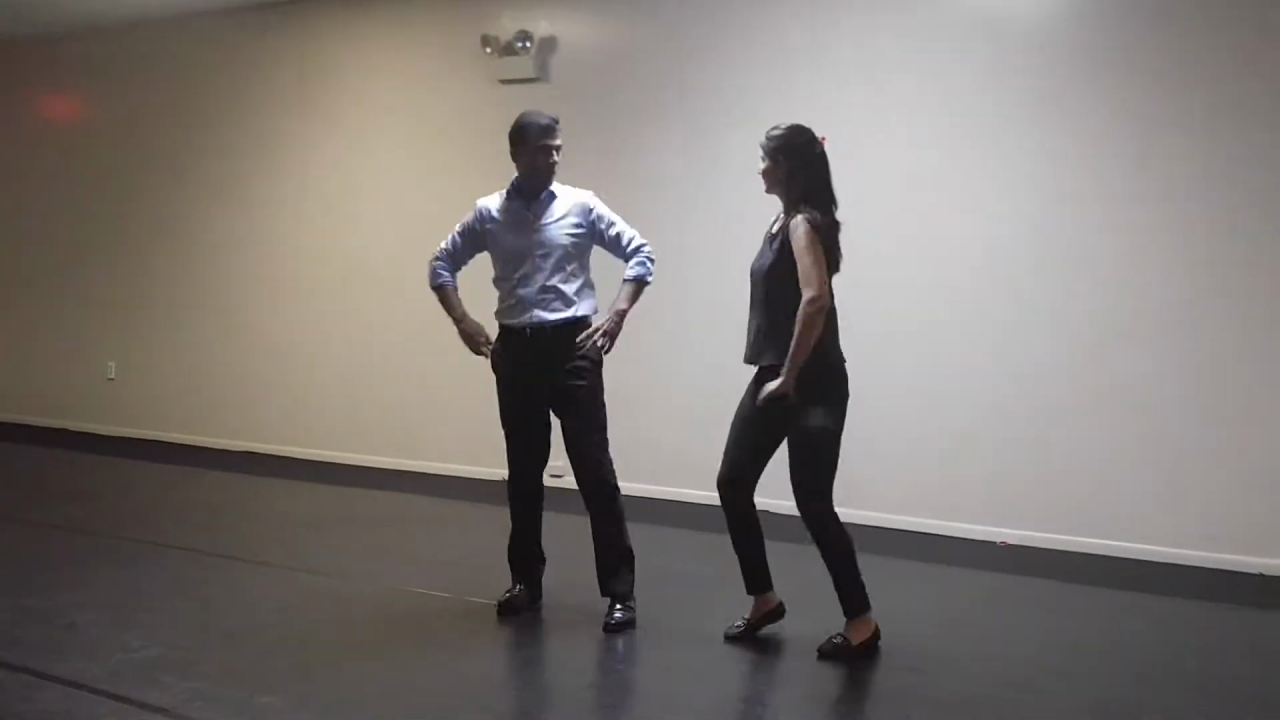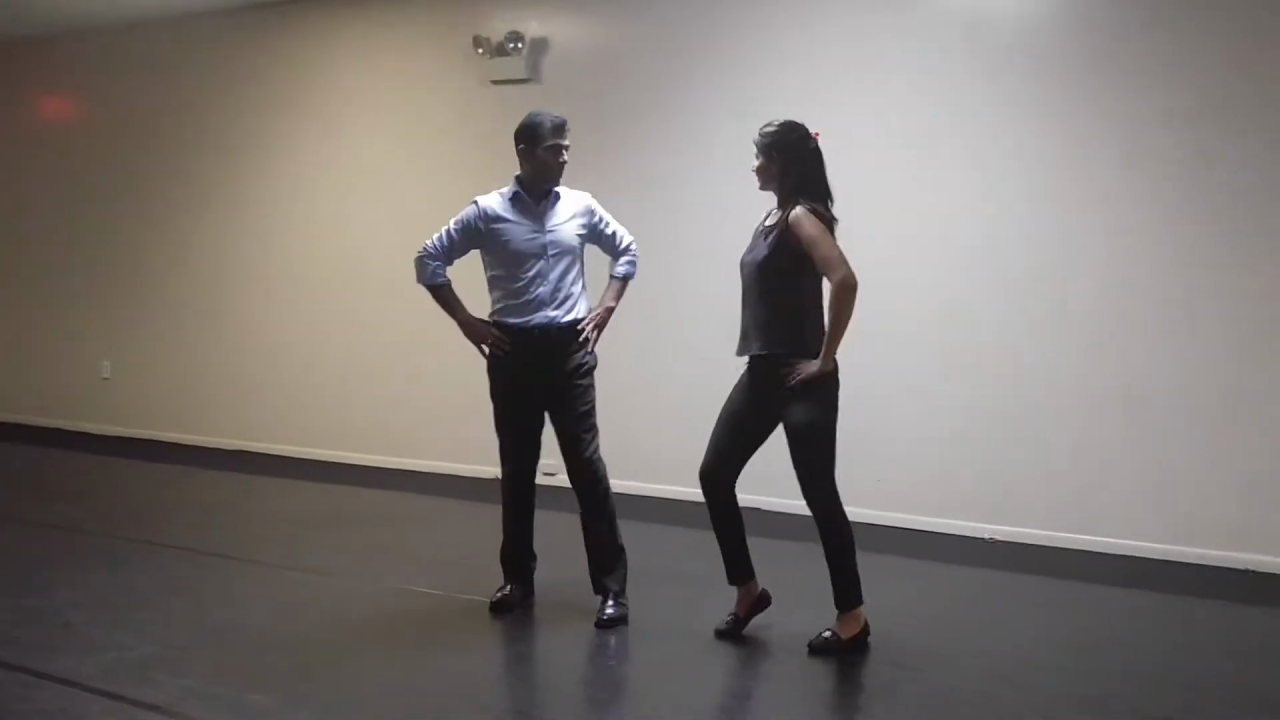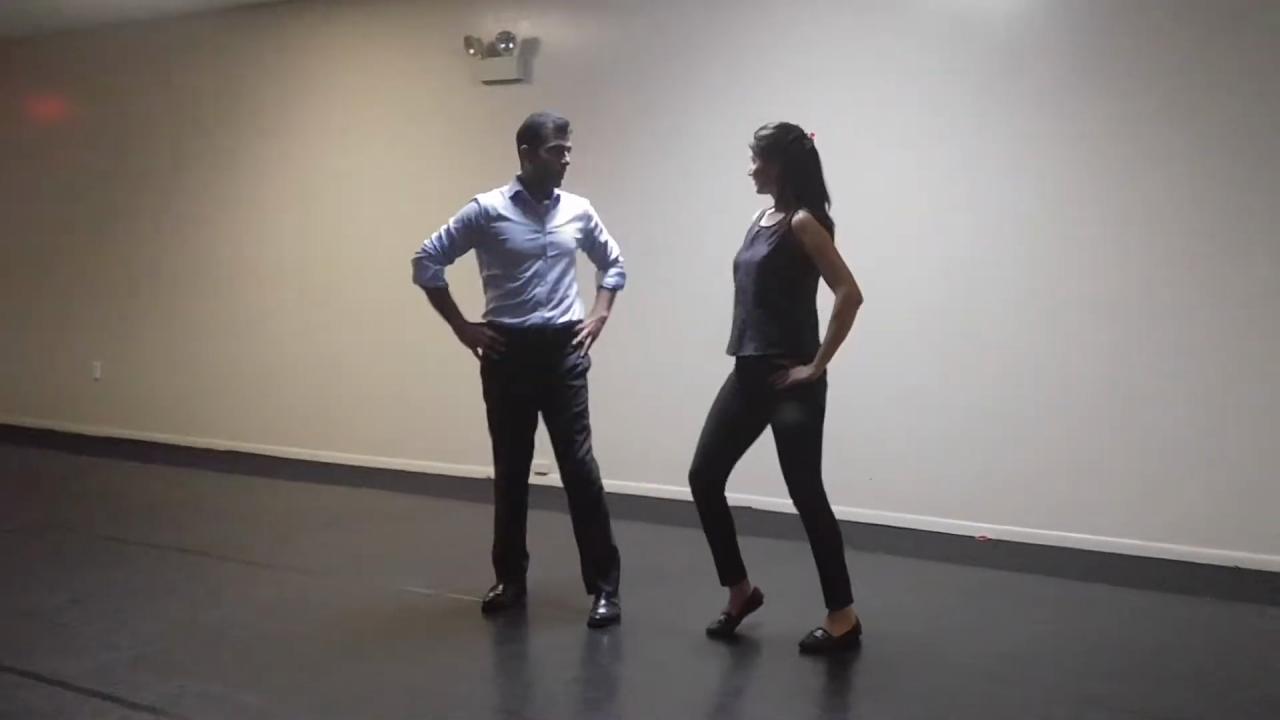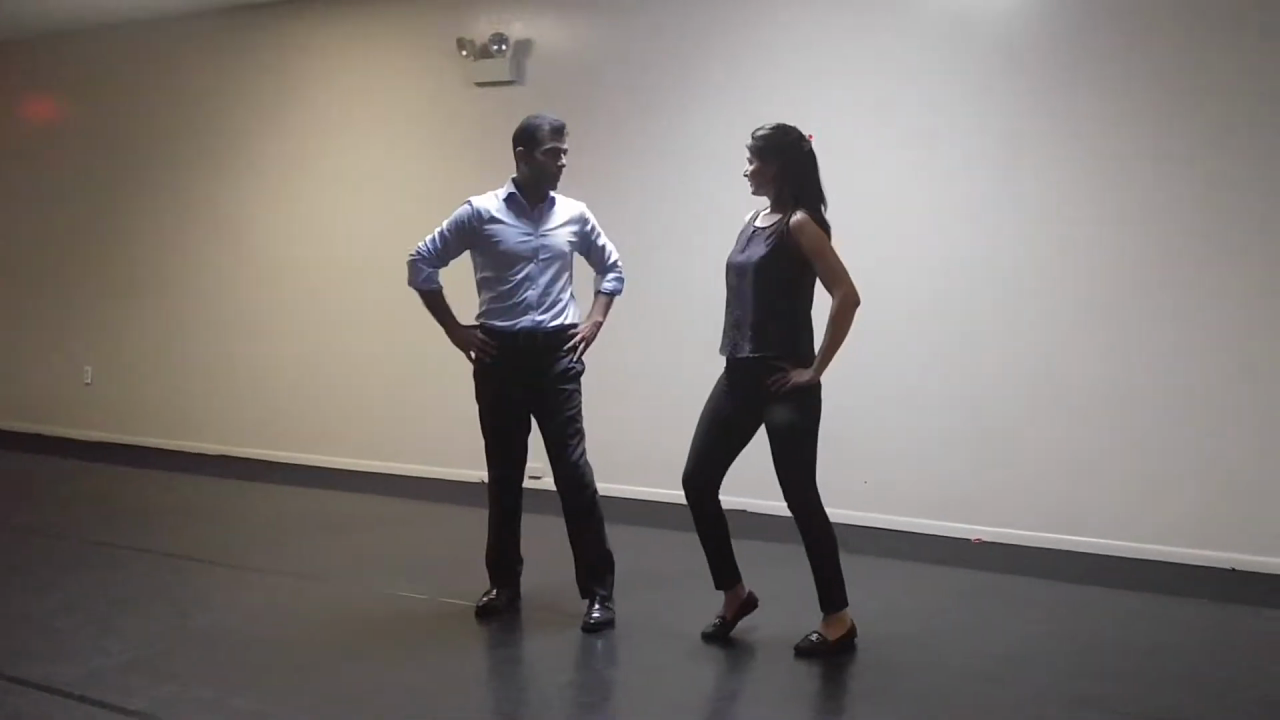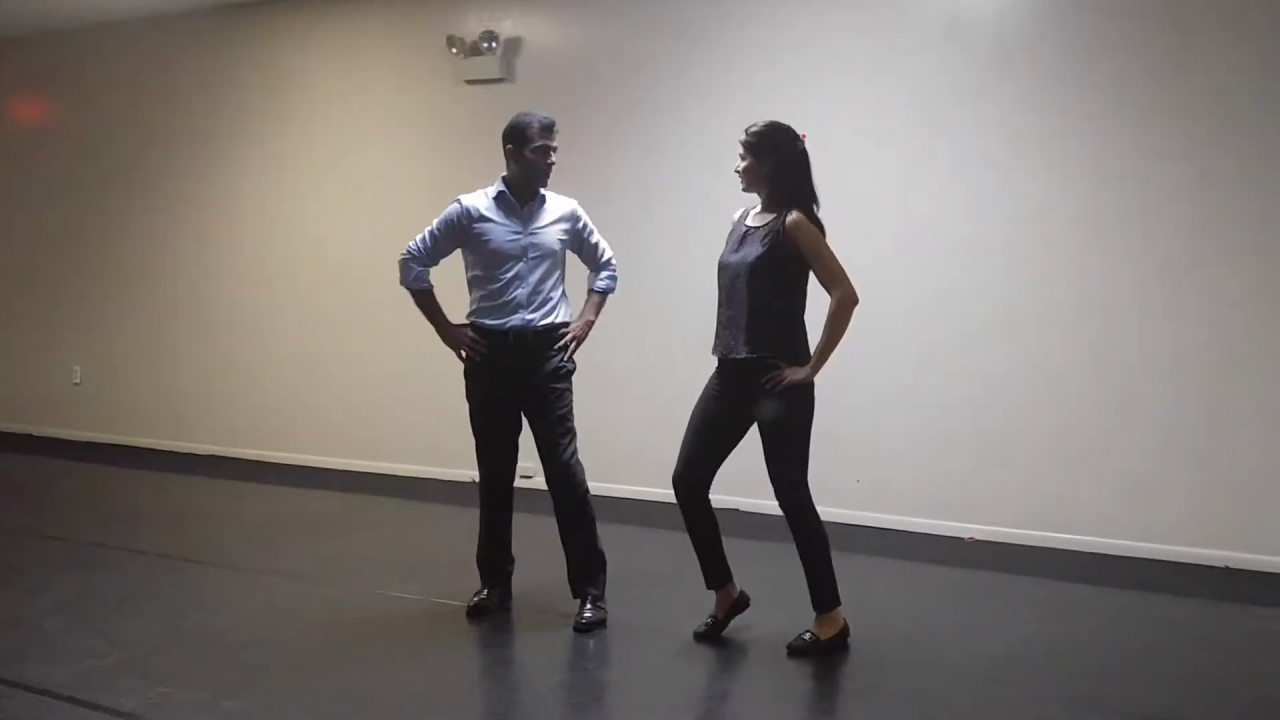
dt=0.2s
person 1, frame 1
left shoulder: (804, 224)
right shoulder: (781, 222)
left elbow: (816, 300)
left wrist: (790, 375)
right wrist: (776, 375)
left hip: (812, 385)
right hip: (774, 379)
left knee: (812, 505)
right knee: (732, 484)
left ankle: (861, 621)
right ankle: (764, 600)
person 1, frame 2
left shoulder: (801, 217)
right shoulder: (771, 218)
left elbow: (844, 281)
left wrist: (825, 359)
right wrist: (763, 360)
left hip: (801, 376)
right hip: (762, 371)
left knee: (818, 493)
right knee: (714, 476)
left ankle: (852, 616)
right ankle: (748, 590)
person 1, frame 3
left shoulder: (802, 223)
right shoulder: (761, 221)
left elbow: (849, 293)
left wrist: (818, 365)
right wrist: (747, 359)
left hip: (790, 379)
right hip: (748, 373)
left knee: (806, 494)
right knee: (704, 478)
left ankle: (843, 615)
right ankle: (740, 590)
person 1, frame 4
left shoulder: (800, 224)
right shoulder: (753, 222)
left elbow: (847, 296)
left wrist: (817, 368)
right wrist: (738, 359)
left hip: (785, 380)
right hip: (739, 376)
left knee: (800, 497)
right knee: (697, 481)
left ankle: (838, 618)
right ankle: (735, 594)
person 1, frame 5
left shoulder: (795, 224)
right shoulder: (742, 220)
left elbow: (845, 295)
left wrist: (813, 366)
right wrist: (729, 358)
left hip: (778, 380)
right hip: (729, 375)
left knee: (792, 496)
right knee: (687, 481)
left ankle: (830, 618)
right ankle: (726, 594)
person 2, frame 1
left shoulder: (581, 206)
right shoulder: (488, 213)
left elbow: (639, 253)
right elbow: (442, 264)
left wrist: (618, 312)
right wrist: (463, 320)
left hip: (573, 348)
right hip: (516, 350)
left knee: (594, 470)
right knee: (523, 471)
left ankle: (619, 591)
right ankle: (526, 579)
person 2, frame 2
left shoulder: (582, 207)
right shoulder: (487, 211)
left elbow: (626, 250)
right elbow: (429, 261)
left wrist: (606, 307)
right wrist: (467, 322)
left hip: (570, 349)
right hip: (514, 351)
left knee: (586, 466)
right knee: (517, 470)
left ankle: (612, 587)
right ankle: (518, 578)
person 2, frame 3
left shoulder: (579, 212)
right shoulder: (487, 210)
left elbow: (613, 263)
right elbow: (427, 262)
left wrist: (599, 316)
right wrist: (462, 326)
left hip: (564, 351)
right hip: (507, 352)
left knee: (579, 467)
right knee: (510, 470)
left ankle: (604, 586)
right ankle: (510, 578)
person 2, frame 4
left shoulder: (575, 215)
right shoulder: (480, 212)
left elbow: (612, 268)
right elbow: (421, 264)
left wrist: (595, 321)
right wrist: (454, 329)
left hip: (556, 354)
right hip: (498, 354)
left knee: (573, 471)
right knee: (504, 473)
left ankle: (599, 590)
right ankle: (504, 582)
person 2, frame 5
left shoulder: (566, 213)
right shoulder: (469, 210)
left elbow: (605, 265)
right elbow: (413, 263)
left wrist: (586, 320)
right wrist: (444, 328)
left hip: (546, 353)
right hip: (488, 353)
left knee: (564, 469)
right knee: (494, 472)
left ankle: (590, 590)
right ankle: (495, 582)
